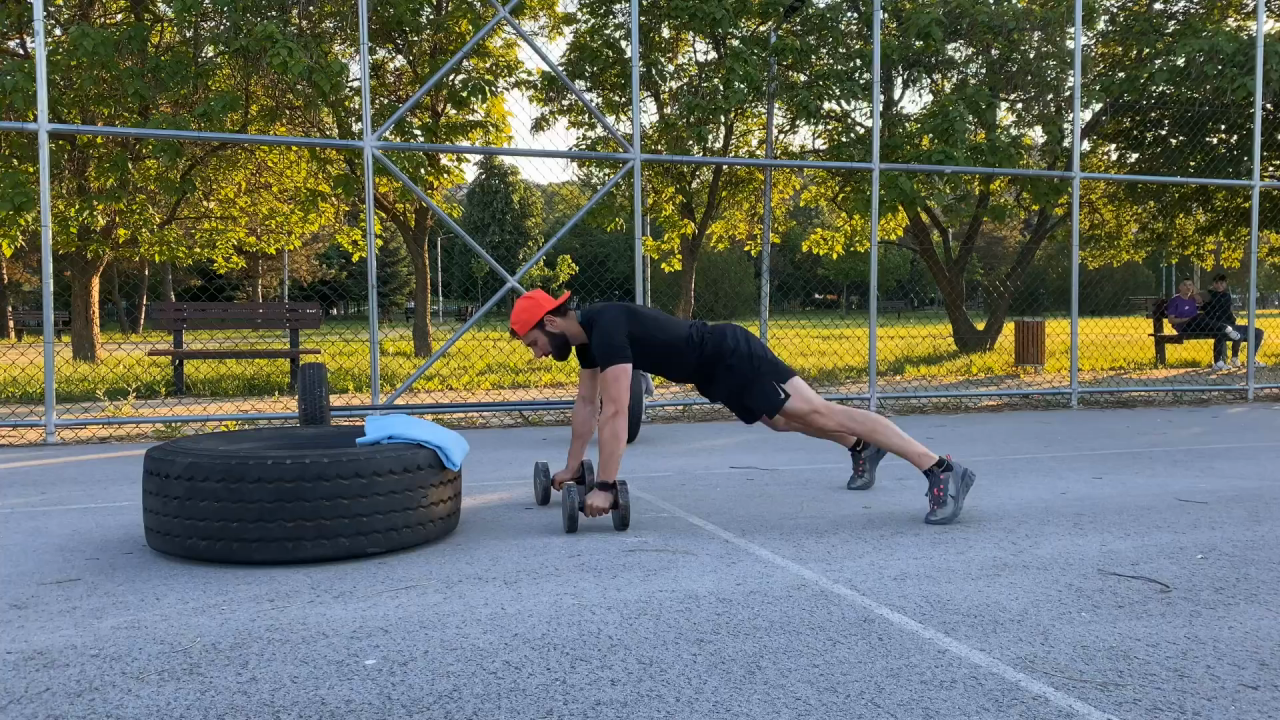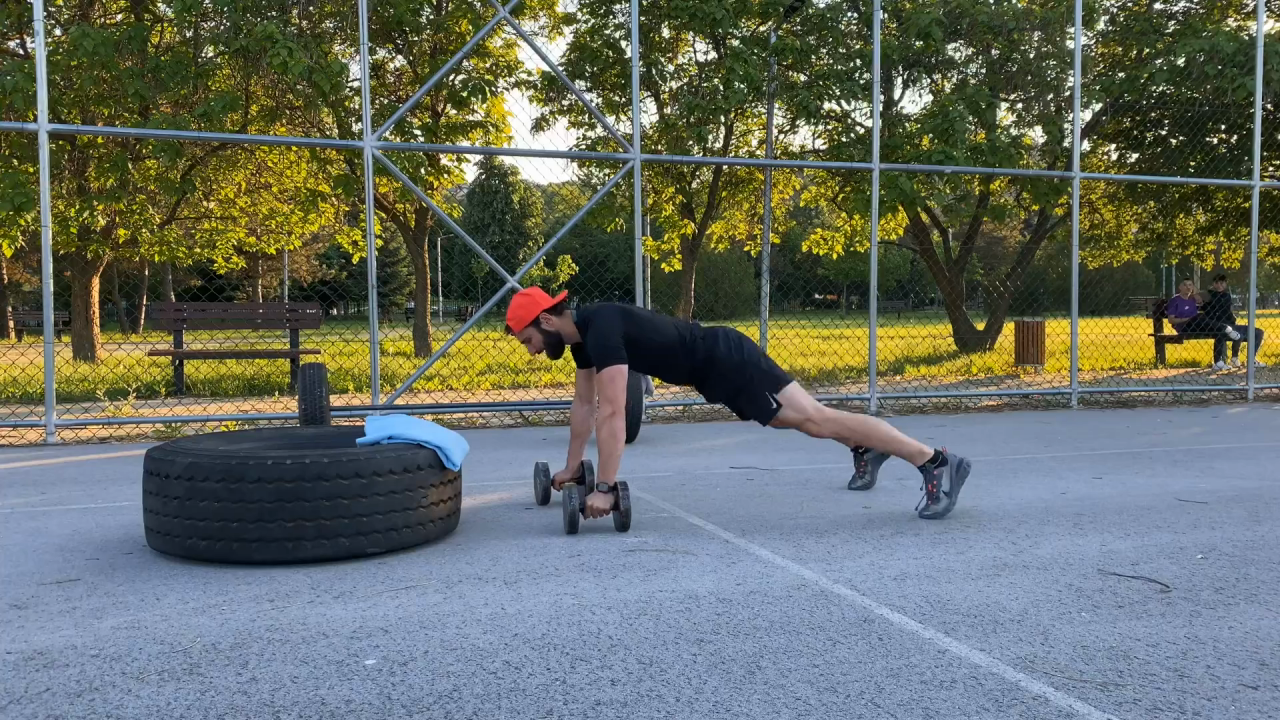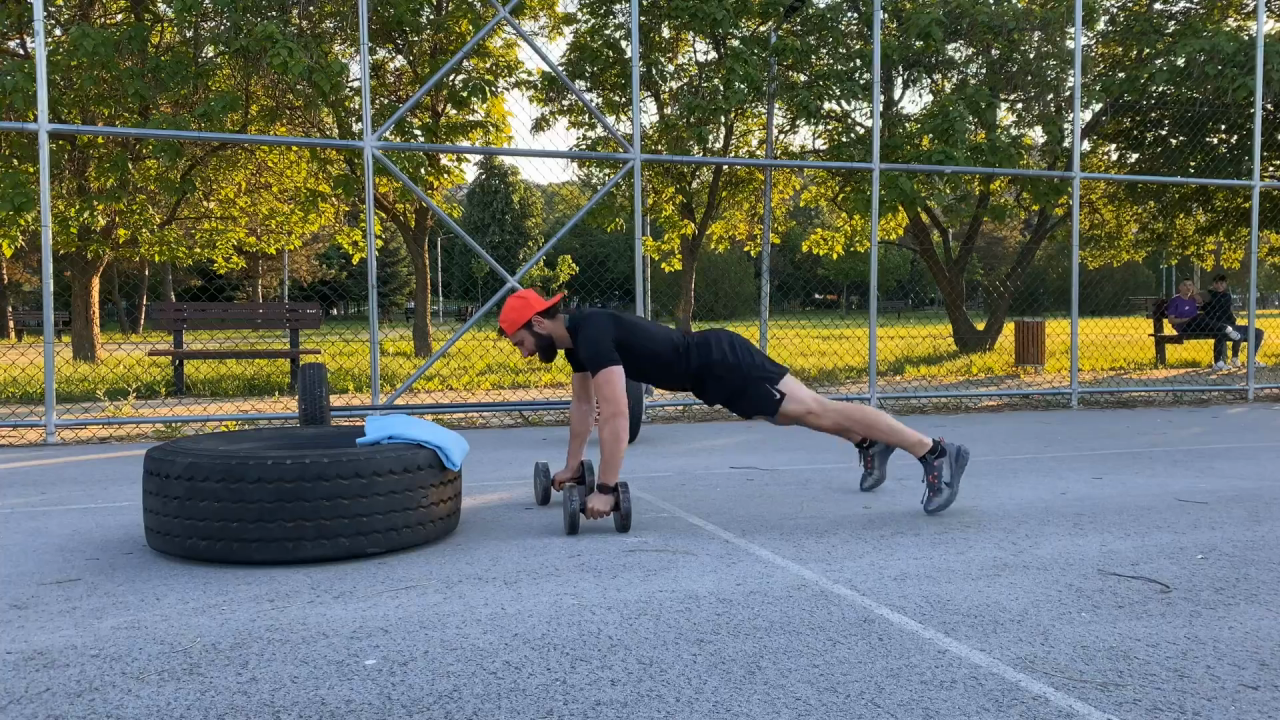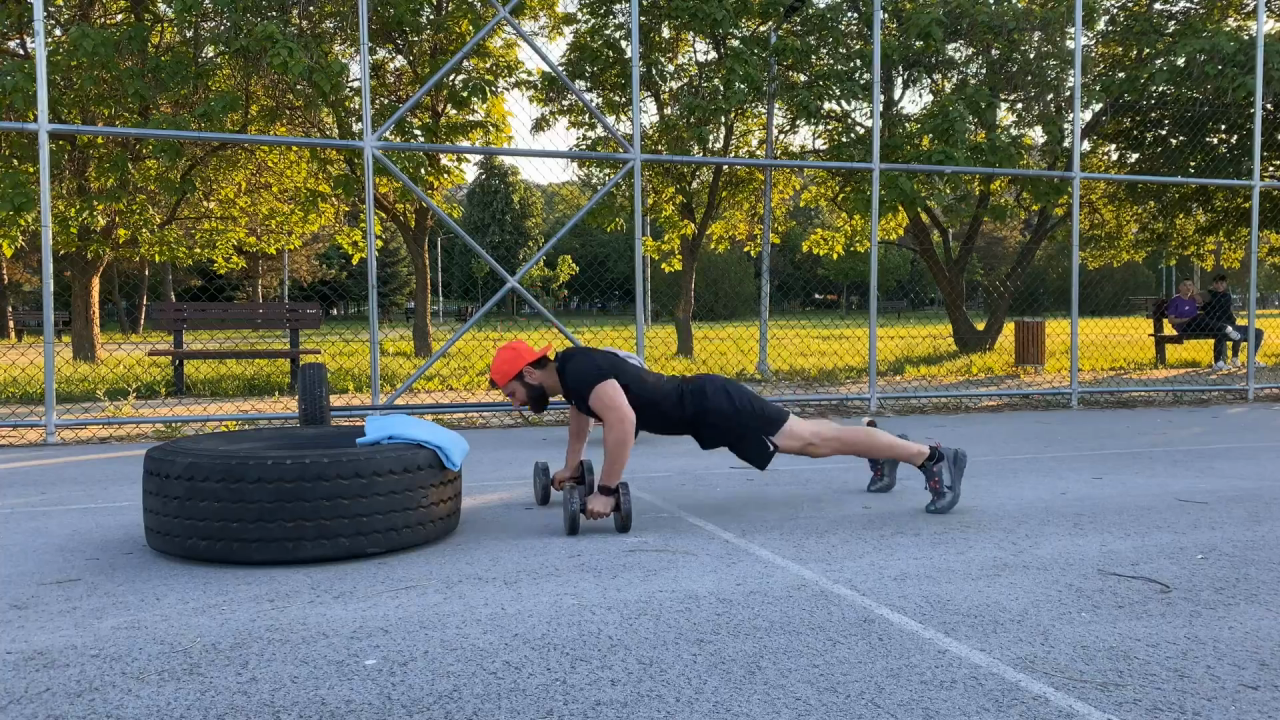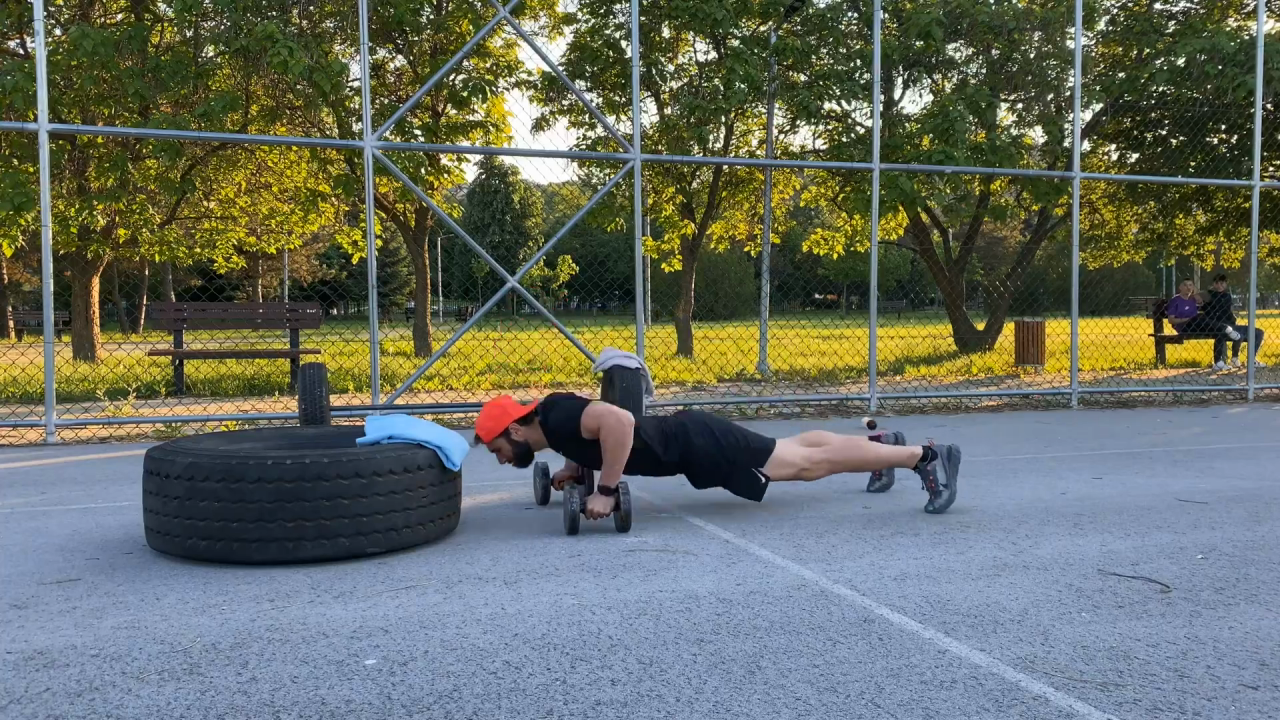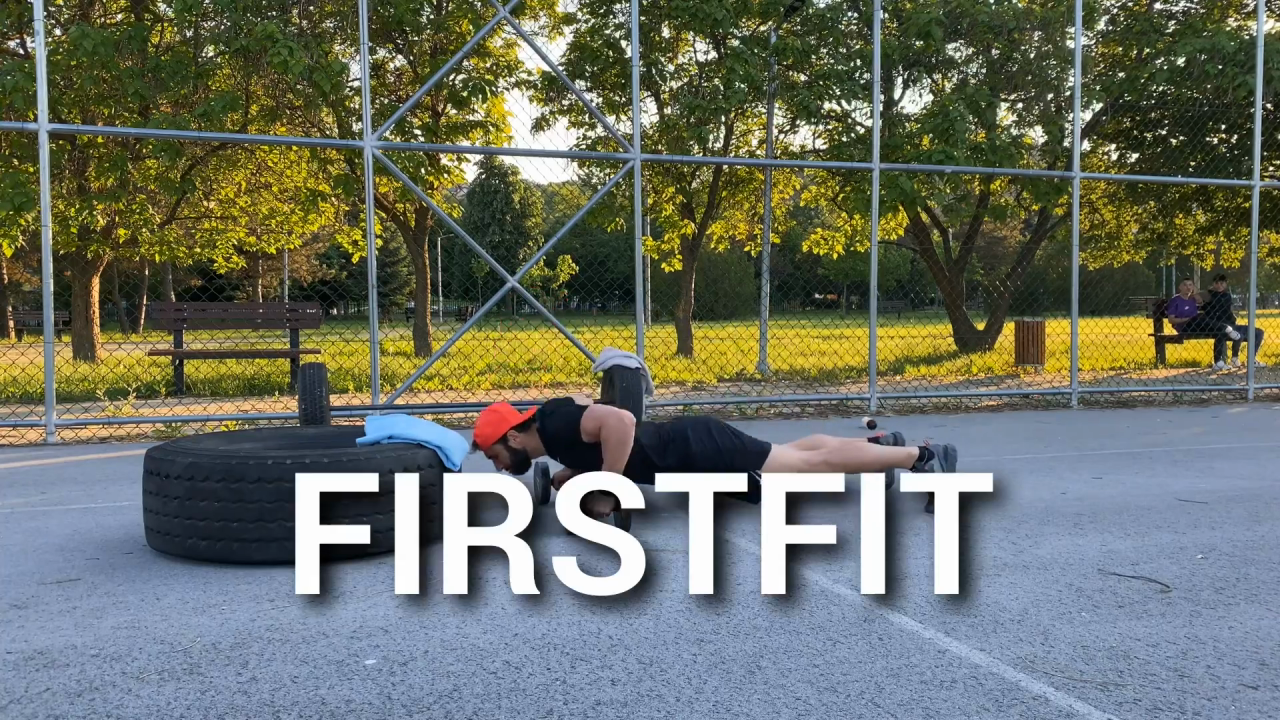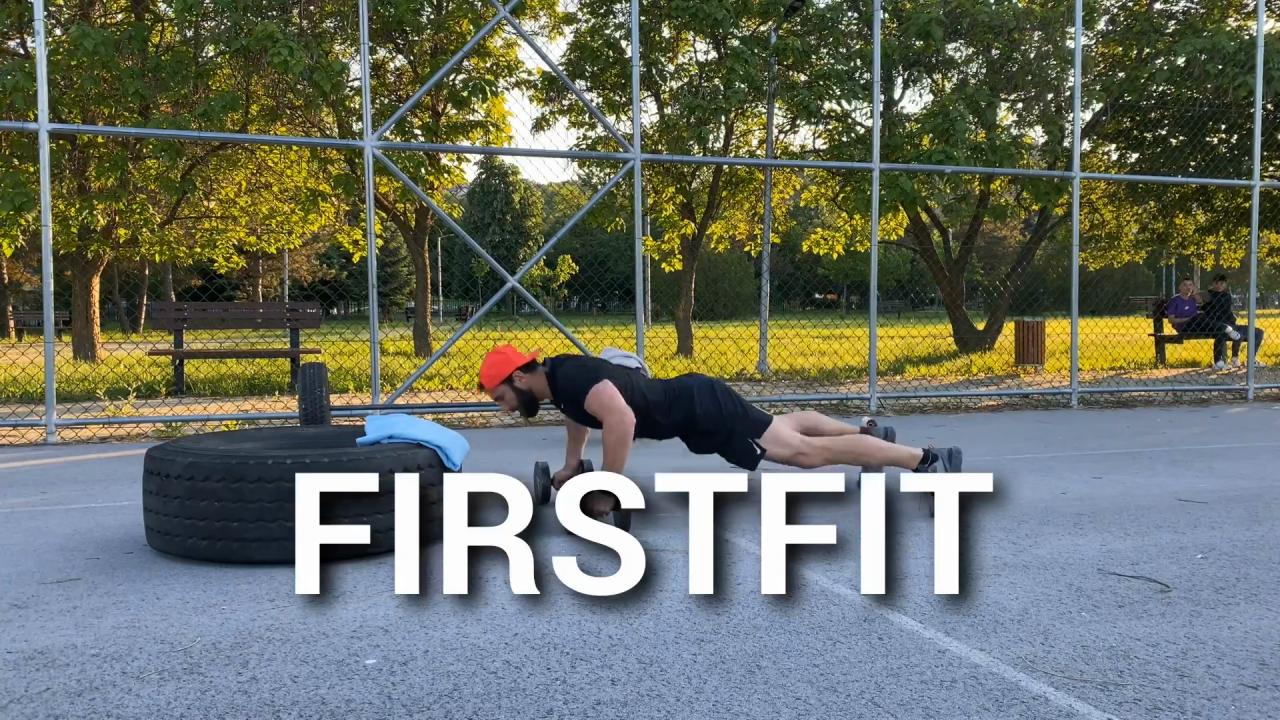
dt=0.2s
person 1, frame 1
left shoulder: (606, 328)
right shoulder: (587, 334)
left elbow: (615, 412)
right elbow: (586, 402)
left wrist: (604, 488)
right wrist: (572, 467)
left hip: (732, 356)
right hip: (716, 369)
left knee: (821, 414)
right knee: (781, 420)
left ankle: (942, 471)
right ankle: (862, 448)
person 1, frame 2
left shoulder: (600, 328)
right shoulder: (582, 334)
left elbow: (612, 413)
right elbow: (584, 402)
left wrist: (604, 489)
right wrist: (571, 467)
left hip: (724, 358)
right hip: (714, 365)
left knee: (816, 418)
right knee: (784, 417)
left ankle: (938, 463)
right ankle: (866, 453)
person 1, frame 3
left shoulder: (590, 334)
right shoulder: (576, 335)
left elbow: (614, 414)
right elbow: (583, 401)
left wrist: (605, 491)
right wrist: (571, 465)
left hip: (719, 363)
right hip: (709, 361)
left knee: (816, 411)
right knee: (795, 410)
left ankle: (937, 453)
right ankle: (871, 445)
person 1, frame 4
left shoulder: (576, 375)
right shoulder: (567, 368)
left elbow: (622, 419)
right elbow: (582, 409)
left wrist: (606, 491)
right wrist: (571, 463)
left hip: (711, 409)
right hip: (699, 400)
left knee: (815, 441)
right knee: (801, 430)
left ankle: (934, 457)
right ankle: (884, 447)
person 1, frame 5
left shoulder: (558, 424)
right shoulder: (553, 413)
left elbow: (619, 421)
right elbow: (587, 398)
left wrist: (606, 491)
right wrist: (573, 465)
left hip: (699, 448)
right hip: (686, 434)
left knee: (810, 464)
right knee: (792, 446)
left ankle: (928, 456)
right ankle: (880, 441)
person 1, frame 6
left shoulder: (555, 426)
right shoulder: (550, 422)
left elbow: (623, 423)
right elbow: (586, 411)
left wrist: (606, 489)
right wrist: (570, 469)
left hip: (698, 452)
right hip: (687, 440)
left knee: (807, 464)
right knee: (795, 451)
left ankle: (926, 456)
right ankle: (879, 440)
person 1, frame 7
left shoulder: (570, 375)
right shoulder: (557, 376)
left elbow: (624, 422)
right elbow: (577, 416)
left wrist: (609, 490)
right wrist: (570, 466)
left hip: (703, 409)
right hip: (693, 402)
left knee: (808, 453)
right knee: (791, 424)
left ankle: (930, 459)
right ankle: (871, 433)
